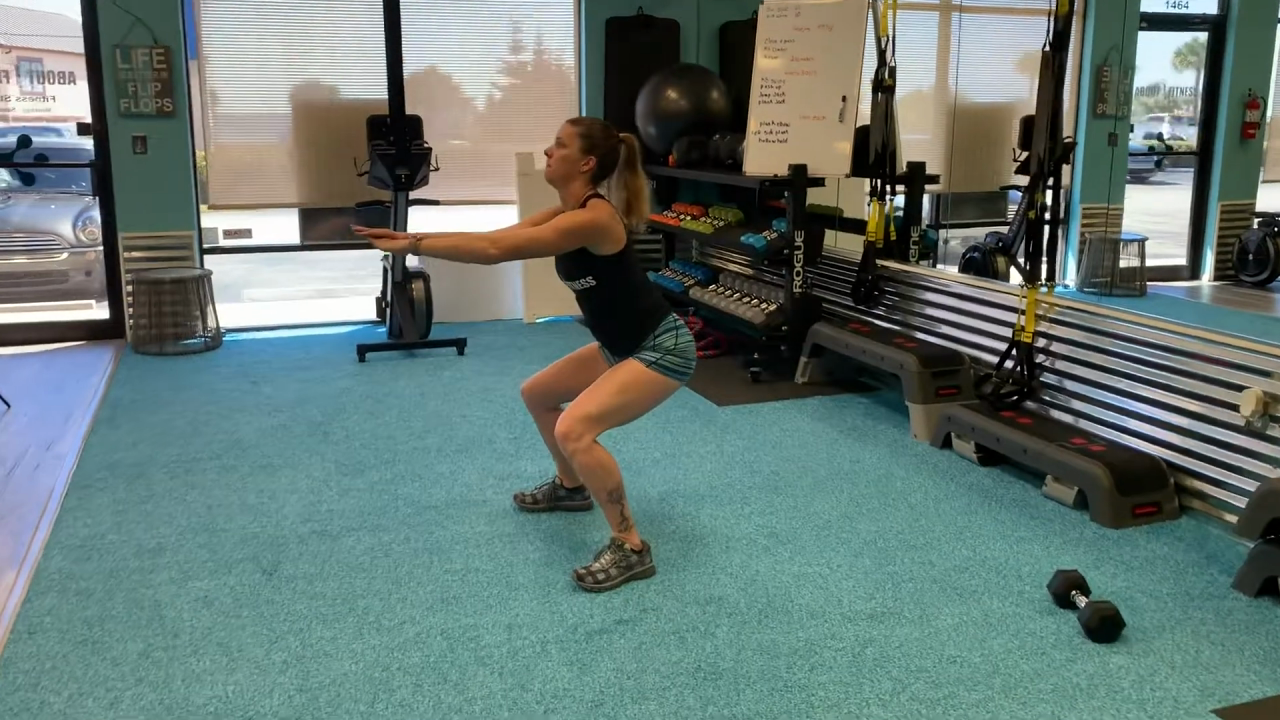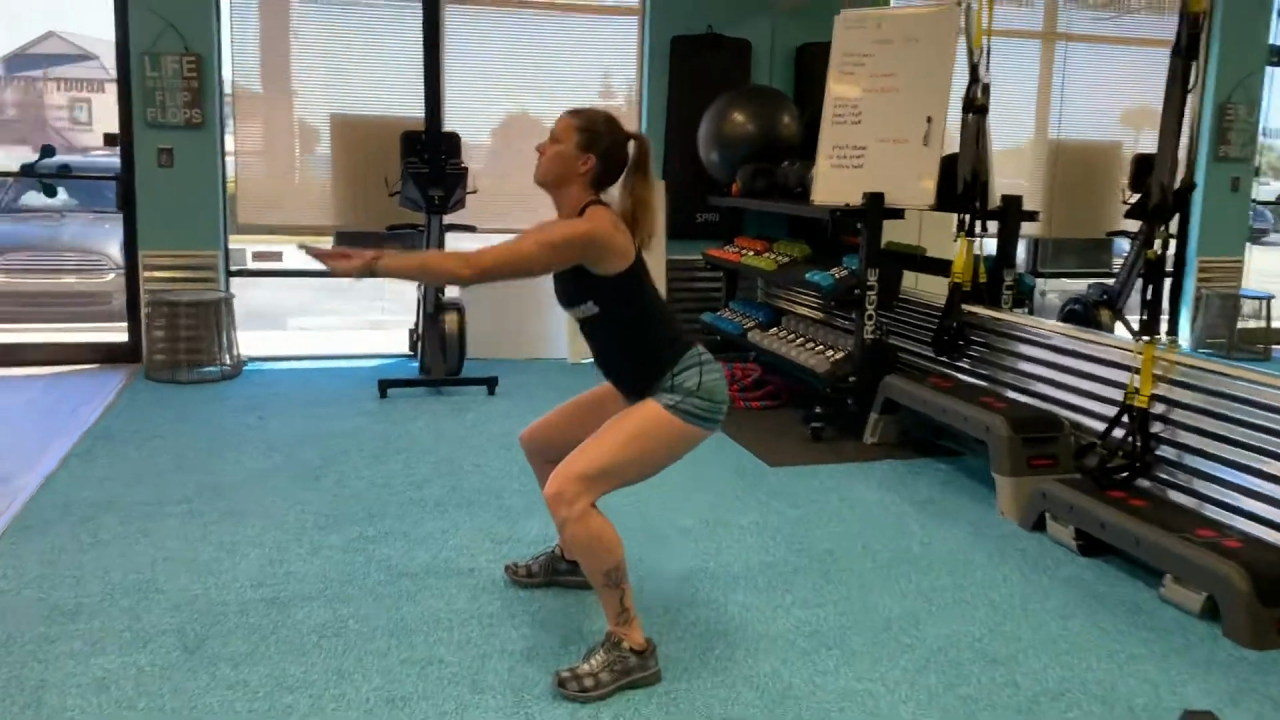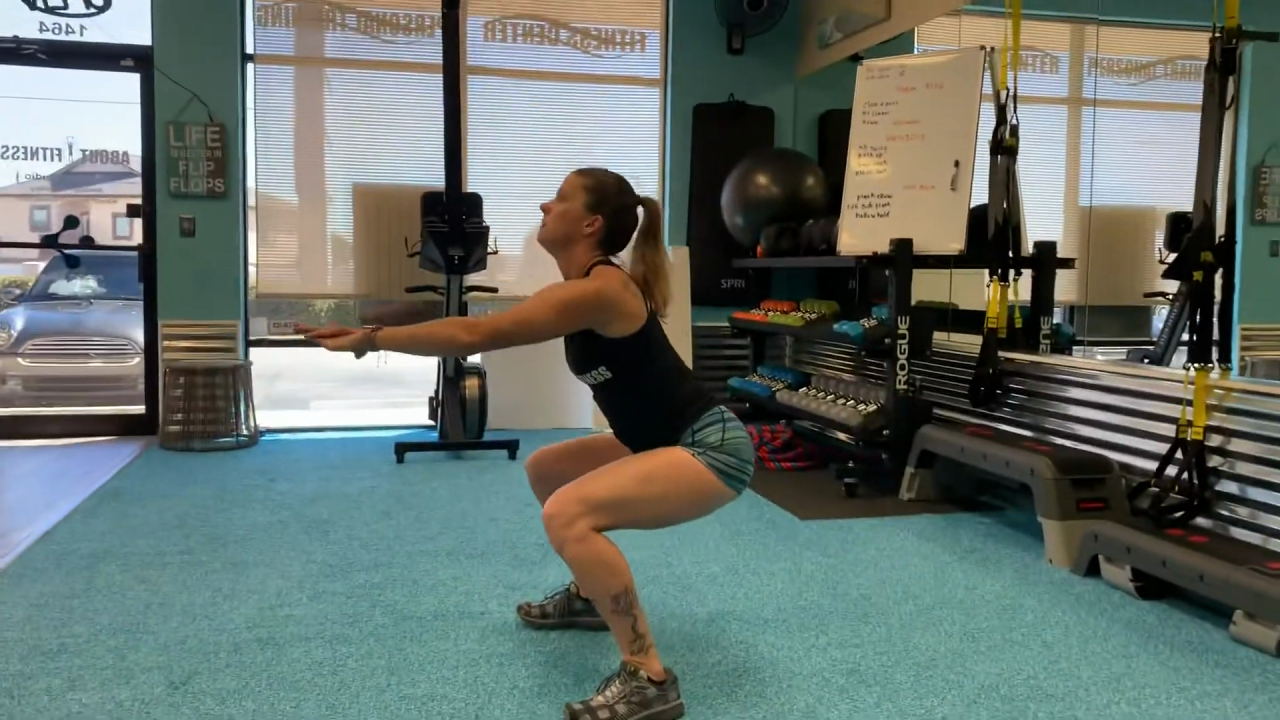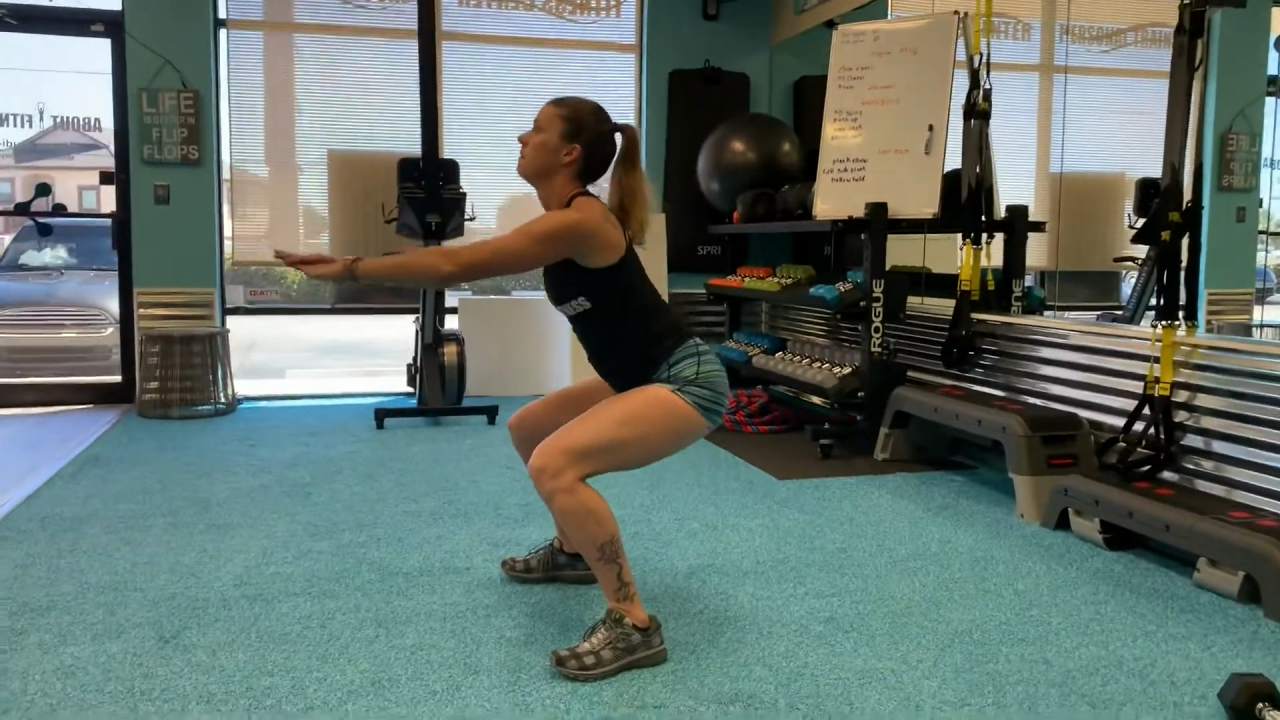
dt=1s
person 1, frame 1
left shoulder: (593, 218)
right shoulder: (567, 213)
left elbow: (495, 249)
right elbow: (493, 237)
left hip: (662, 348)
right hip: (622, 345)
left knee: (574, 430)
right knee: (537, 394)
left ankle: (630, 548)
right ankle: (571, 486)
person 1, frame 2
left shoulder: (591, 231)
right shoulder: (567, 228)
left elbow: (471, 268)
right elbow: (478, 258)
left wrist: (369, 265)
right wrist: (372, 258)
left hip: (688, 389)
right hip: (645, 384)
left knee: (567, 489)
right knee: (538, 443)
left ankle: (631, 647)
right ankle: (573, 557)
person 1, frame 3
left shoulder: (599, 291)
right shoulder: (581, 290)
left elbow: (474, 335)
right elbow: (484, 328)
left wrist: (369, 339)
right wrist: (377, 334)
left hip: (713, 449)
right hip: (672, 442)
left knee: (567, 515)
right knee: (545, 470)
right ankle: (588, 596)
person 1, frame 4
left shoulder: (577, 222)
right shoulder: (566, 219)
left elbow: (456, 266)
right elbow: (467, 262)
left wrist: (350, 269)
right wrist: (358, 266)
left hip: (687, 381)
right hip: (645, 377)
left knee: (554, 464)
right knee: (527, 429)
left ankle: (633, 626)
right ankle: (574, 550)
